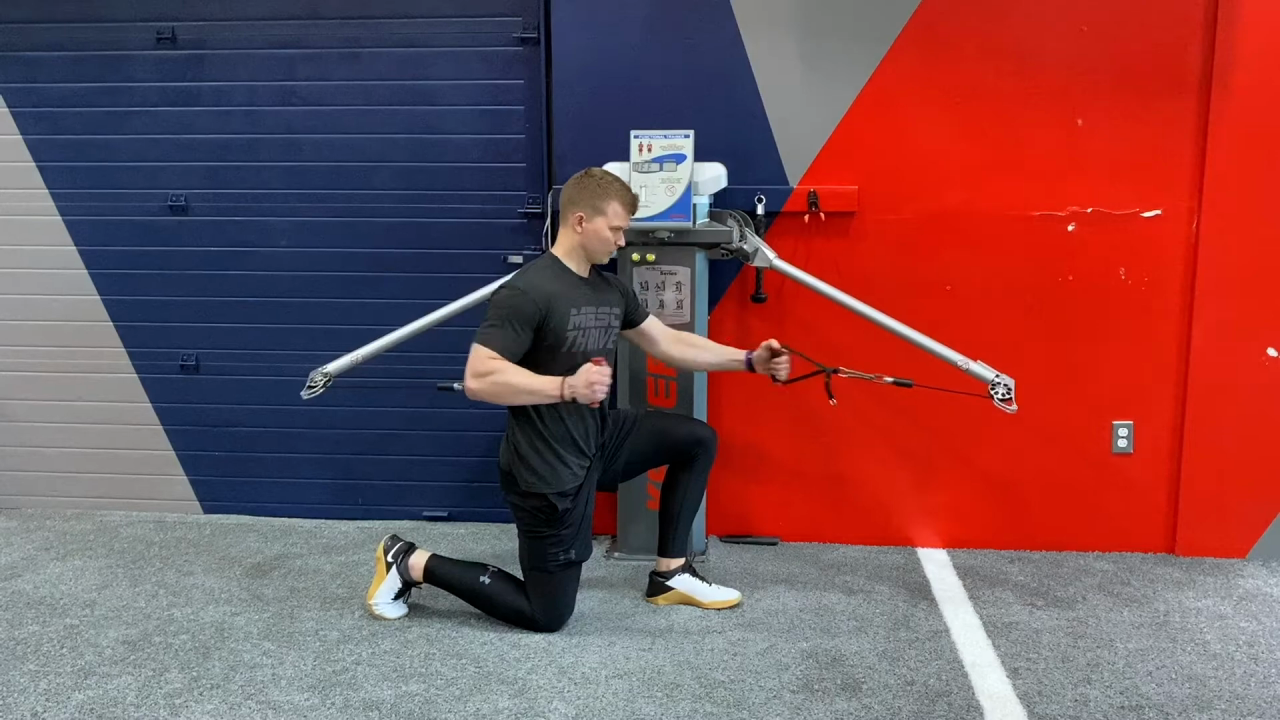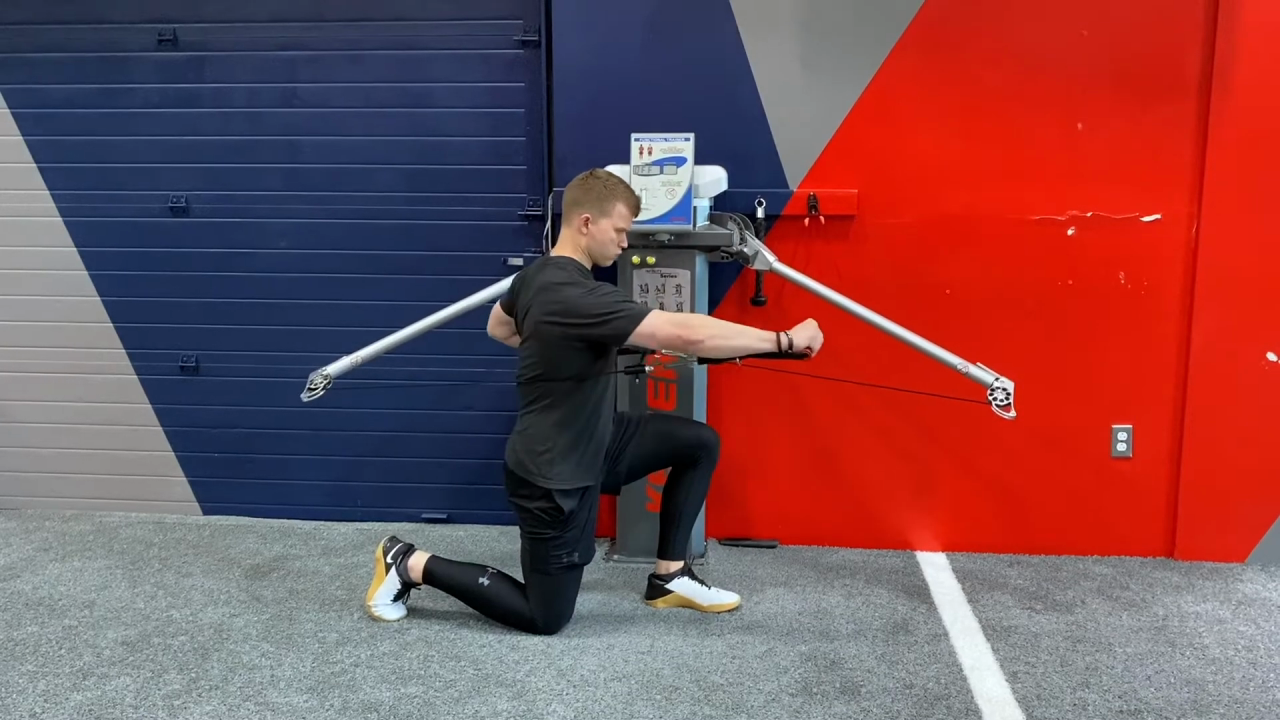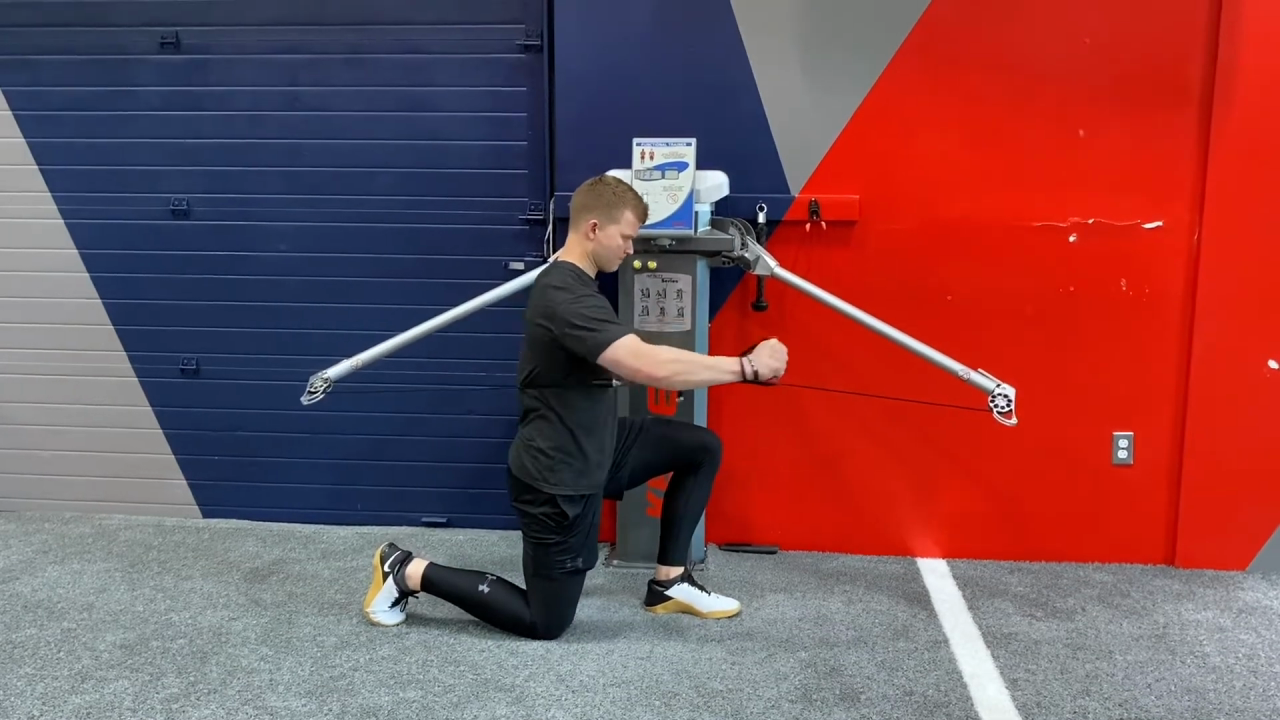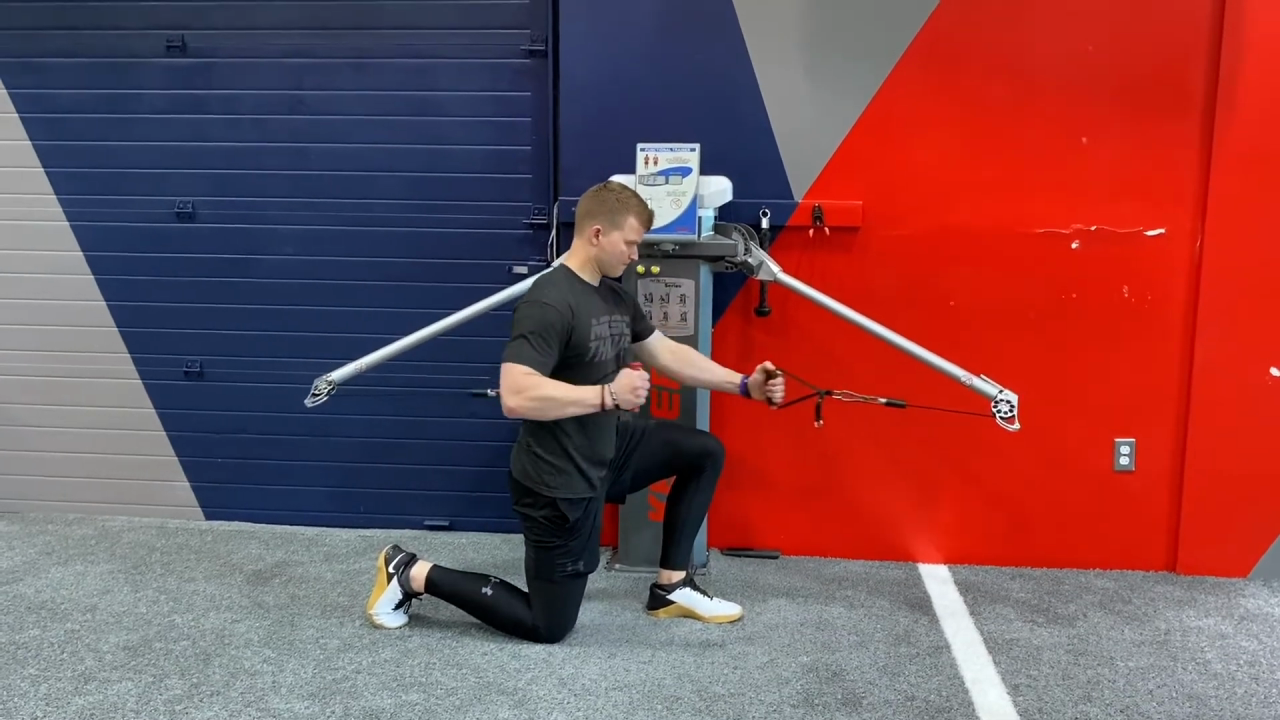
dt=0.7s
person 1, frame 1
left shoulder: (609, 287)
right shoulder: (528, 292)
left elbow: (668, 342)
right elbow: (478, 379)
left wrist: (747, 360)
right wrist: (565, 387)
left hip: (598, 442)
right hip: (547, 470)
left knee: (697, 439)
right knee: (546, 615)
left ankle: (670, 575)
right ankle: (413, 564)
person 1, frame 2
left shoulder: (539, 275)
right shoulder: (576, 296)
left elbow: (499, 328)
right elbow: (683, 334)
right wrist: (784, 340)
right hip: (552, 473)
left knee: (699, 443)
right knee: (546, 617)
left ankle: (668, 577)
right ankle: (411, 564)
person 1, frame 3
left shoulder: (569, 282)
right shoulder: (567, 299)
right elbow: (648, 366)
right wrist: (746, 366)
left hip: (596, 449)
right hip: (557, 476)
left knee: (701, 448)
right knee: (546, 621)
left ankle: (668, 583)
right ankle: (407, 571)
person 1, frame 4
left shoulder: (615, 296)
right shoulder: (549, 303)
left elbow: (666, 353)
right elbow: (517, 397)
left wrist: (744, 385)
right wrist: (608, 394)
left hip: (605, 452)
right hip: (557, 480)
left knee: (704, 452)
right knee: (548, 625)
left ankle: (670, 587)
right ankle: (413, 574)
